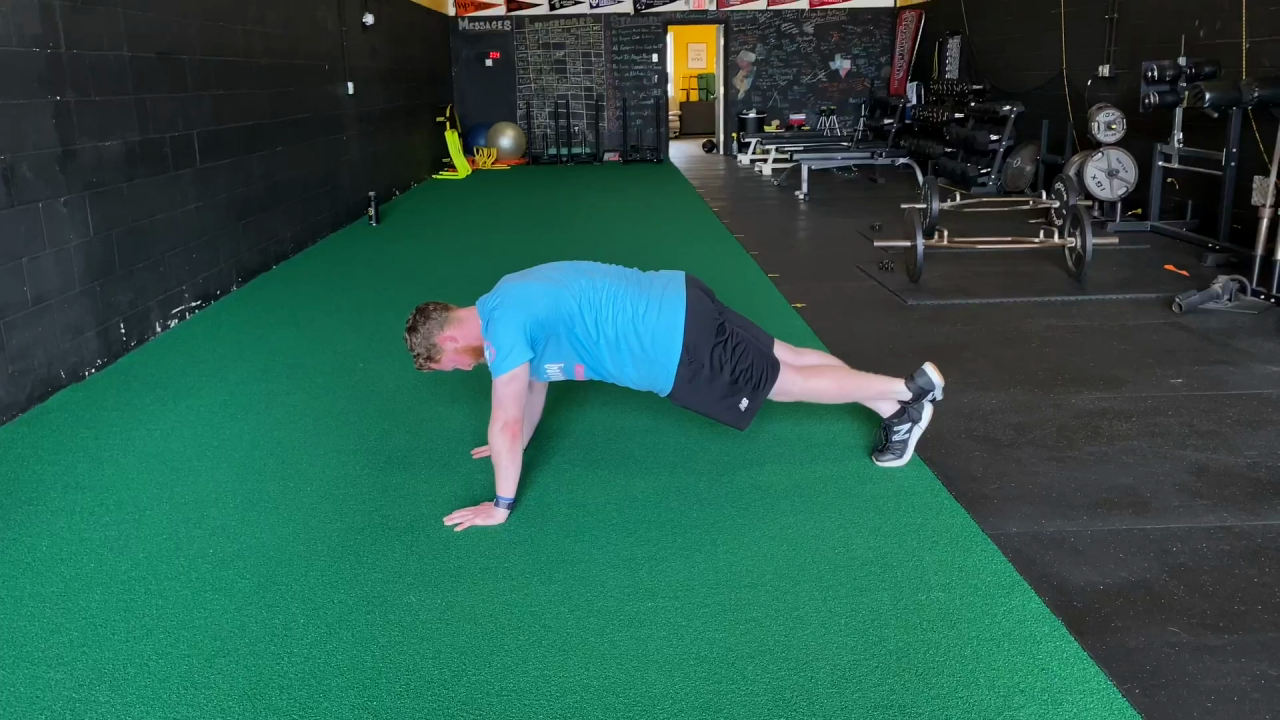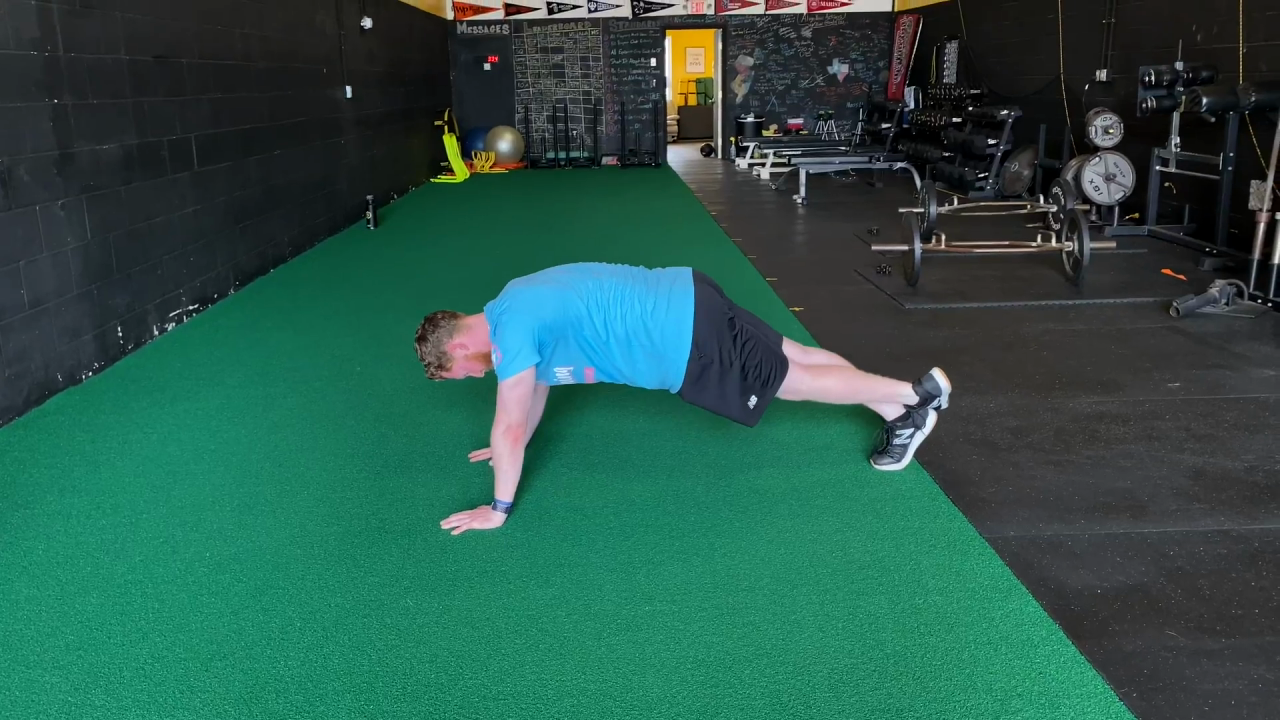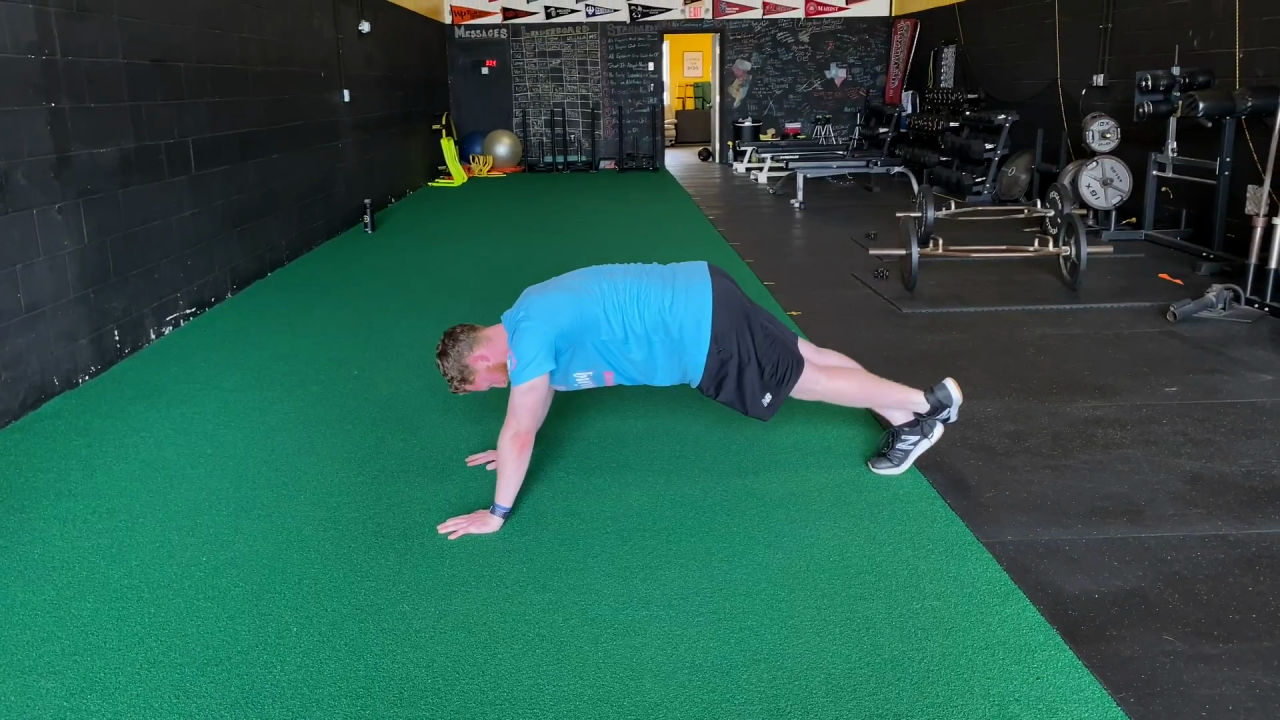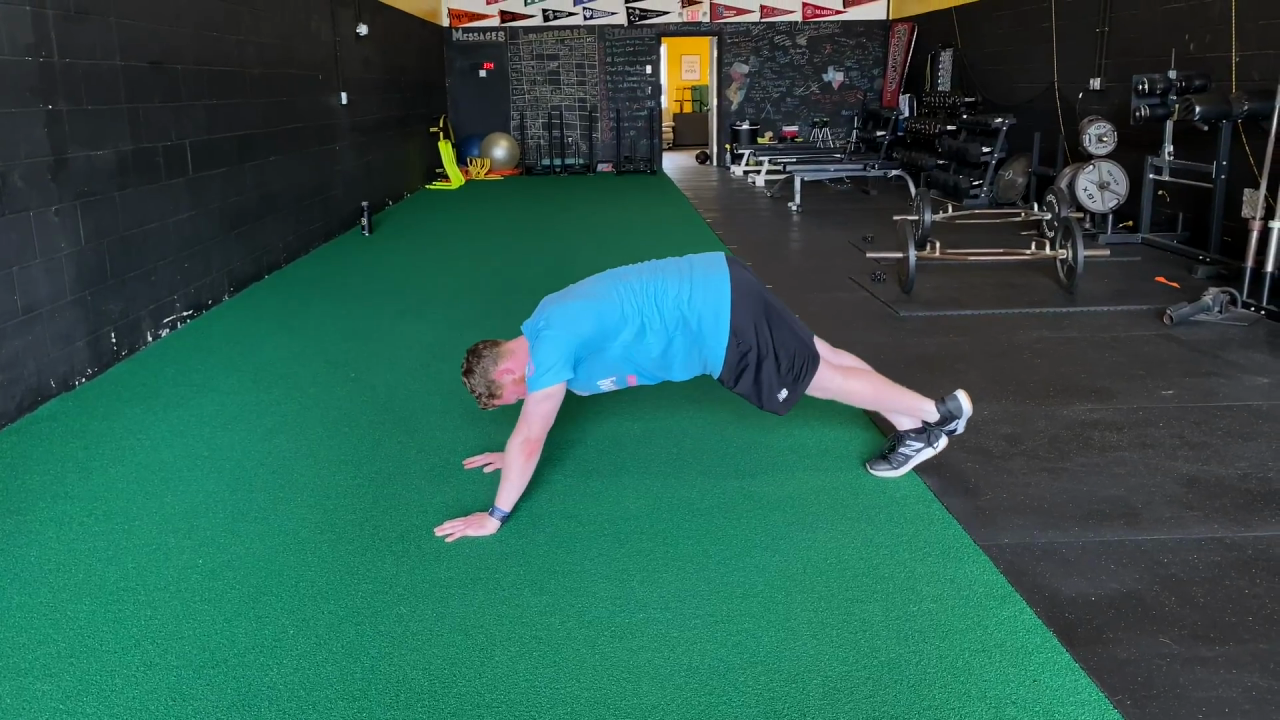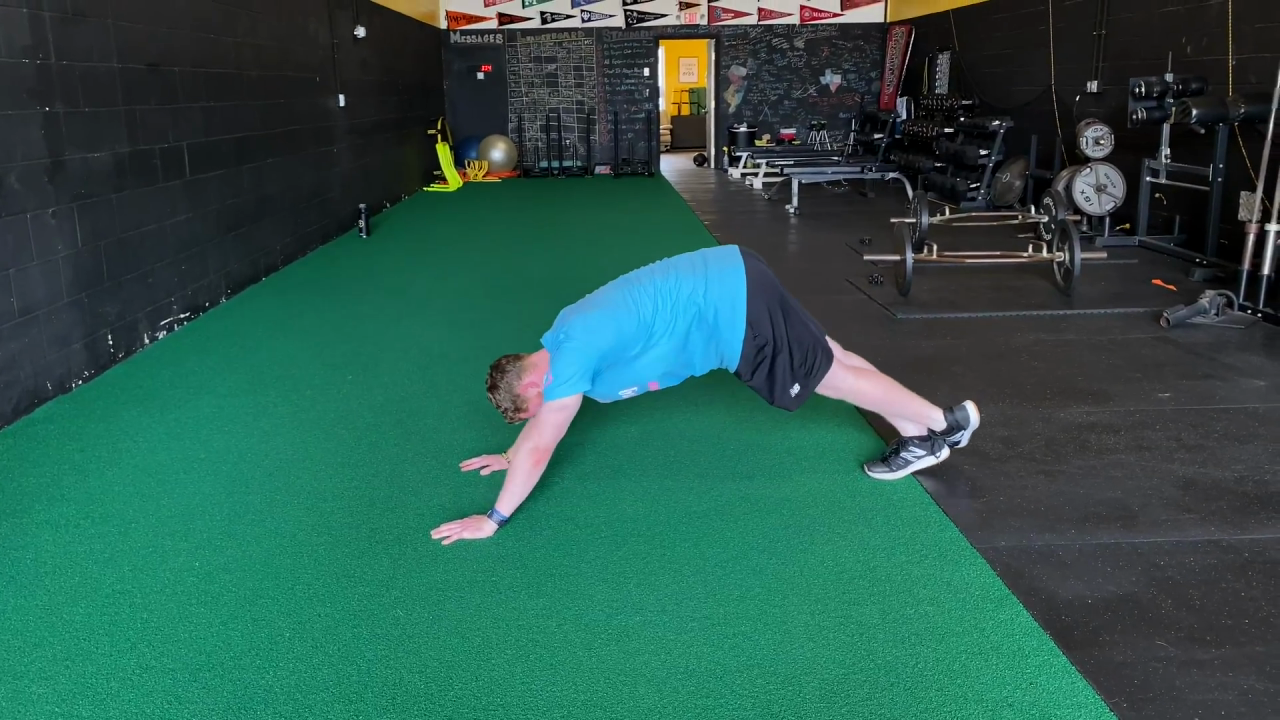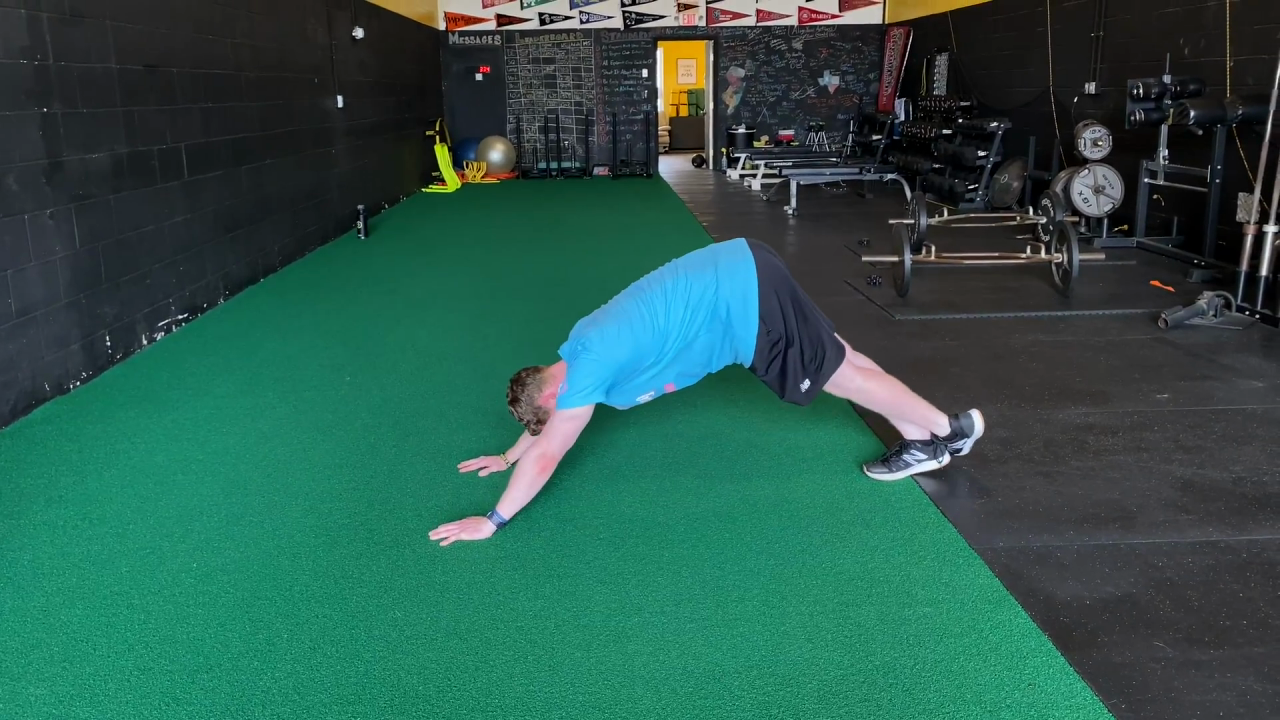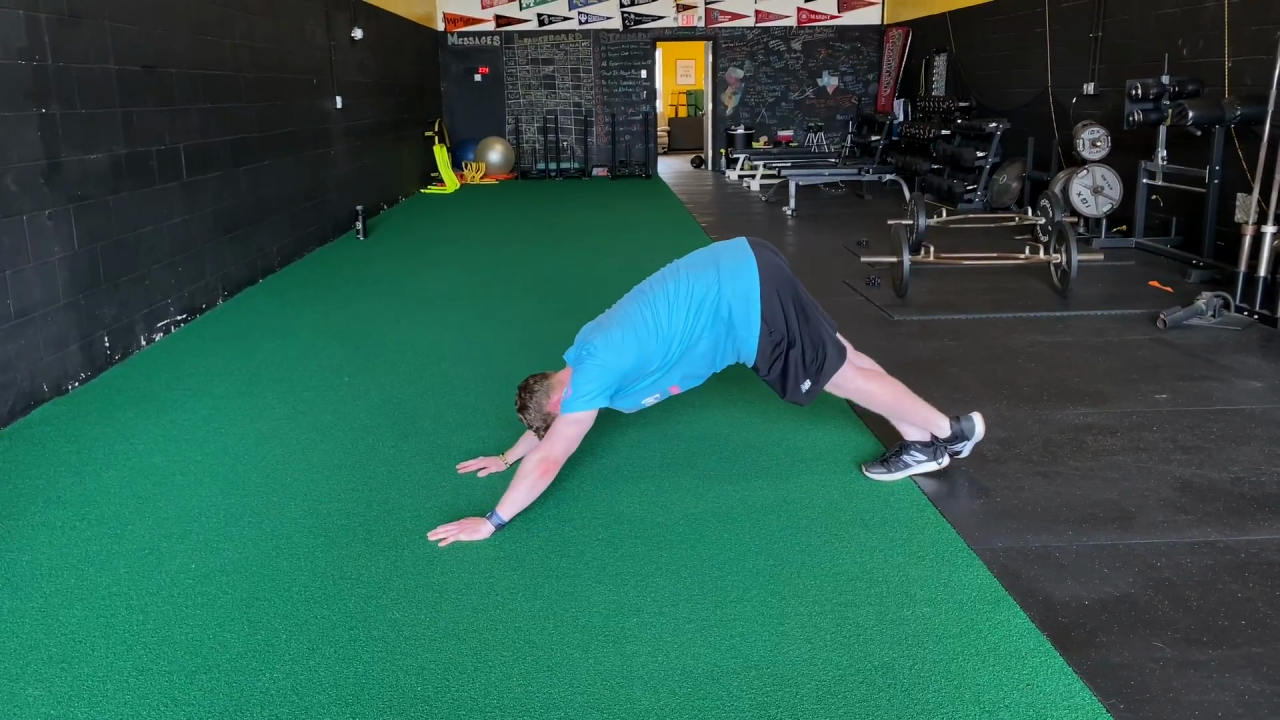
dt=0.4s
person 1, frame 1
left shoulder: (502, 325)
right shoulder: (511, 303)
left elbow: (506, 422)
right elbow: (535, 379)
left wrist: (502, 504)
right wrist: (515, 446)
left hip: (677, 347)
right hip: (676, 309)
left knee: (786, 384)
right knee: (783, 359)
left ankle: (909, 389)
right ankle: (896, 411)
person 1, frame 2
left shoulder: (509, 330)
right shoulder: (518, 308)
left elbow: (509, 426)
right elbow: (537, 381)
left wrist: (499, 509)
right wrist: (510, 446)
left hip: (685, 341)
right hip: (683, 306)
left knee: (793, 381)
right knee: (791, 357)
left ankle: (916, 394)
right ankle: (900, 414)
person 1, frame 3
left shoulder: (527, 336)
right shoulder: (531, 316)
left elbow: (519, 431)
right elbow: (542, 391)
left wrist: (498, 513)
right wrist: (511, 449)
left hip: (702, 331)
right hip: (699, 299)
left knee: (806, 380)
right knee: (803, 357)
left ankle: (929, 403)
right ankle: (907, 417)
person 1, frame 4
left shoulder: (549, 344)
right shoulder: (550, 326)
left elbow: (530, 438)
right elbow: (537, 419)
left wrist: (495, 515)
right wrist: (512, 453)
left hip: (719, 319)
right hip: (717, 289)
left knee: (819, 377)
right knee: (817, 355)
left ankle: (937, 412)
right ankle: (914, 428)
person 1, frame 5
left shoulder: (569, 357)
right shoulder: (566, 338)
left elbow: (540, 445)
right elbow: (542, 413)
left wrist: (493, 518)
right wrist: (509, 455)
left hip: (734, 308)
right hip: (730, 282)
left knee: (828, 376)
right knee: (827, 357)
left ankle: (944, 422)
right ankle: (919, 434)
person 1, frame 6
left shoulder: (588, 367)
right shoulder: (579, 349)
left elbow: (547, 453)
right elbow: (546, 411)
left wrist: (492, 521)
right wrist: (508, 456)
left hip: (746, 300)
right hip: (741, 275)
left knee: (836, 373)
right knee: (835, 357)
left ankle: (946, 429)
right ankle: (921, 436)
person 1, frame 7
left shoulder: (593, 371)
right shoulder: (586, 353)
left elbow: (549, 457)
right elbow: (549, 417)
left wrist: (493, 521)
right wrist: (507, 457)
left hip: (748, 298)
right hip: (743, 273)
left knee: (838, 373)
right knee: (836, 355)
left ankle: (947, 432)
right ankle: (921, 440)
